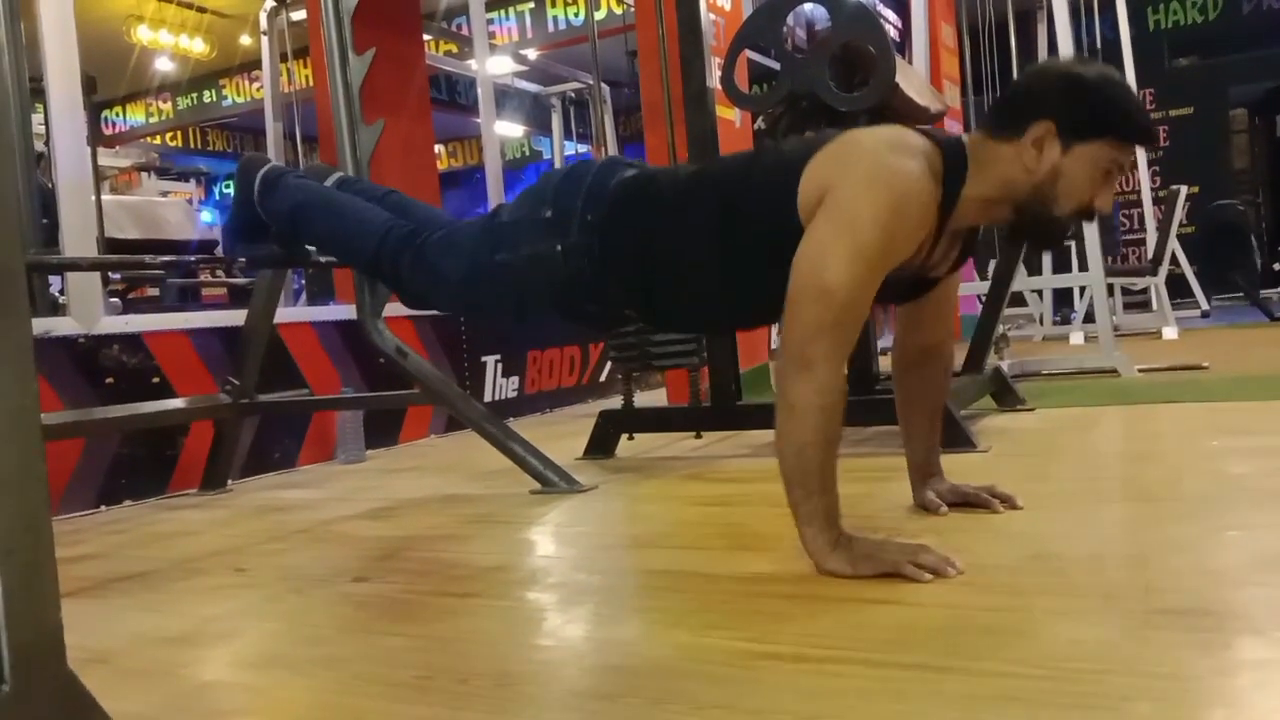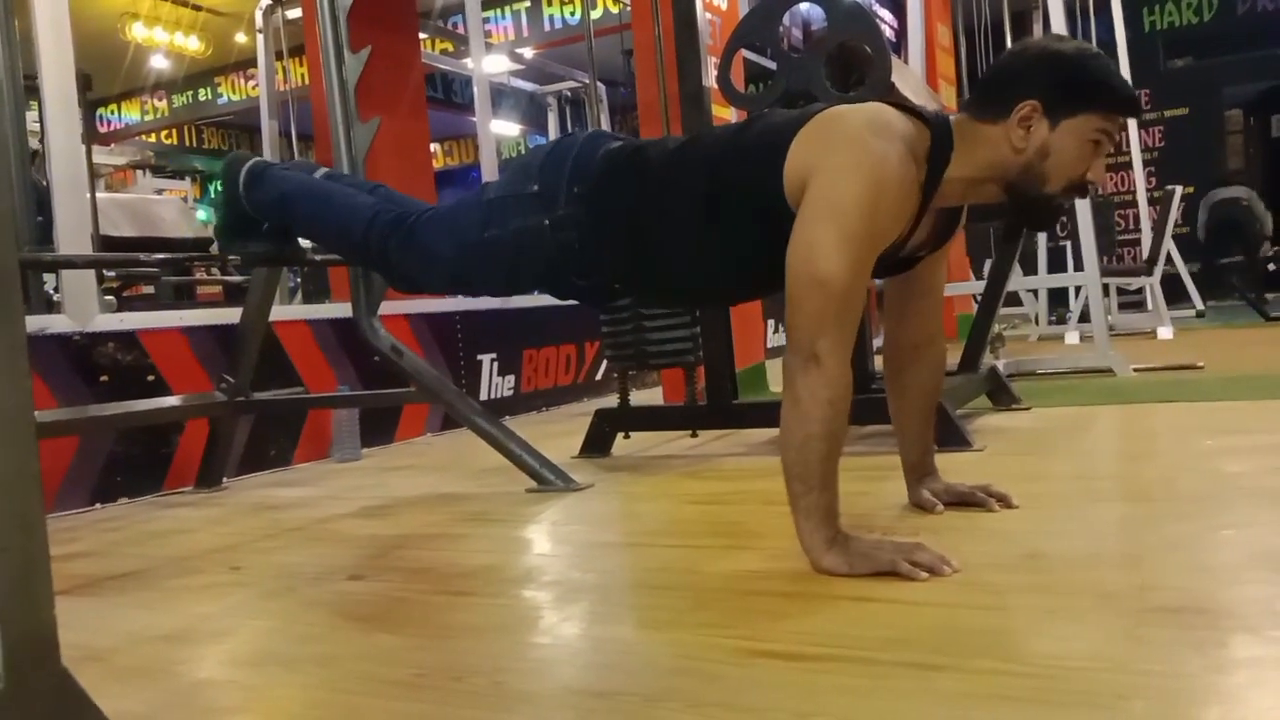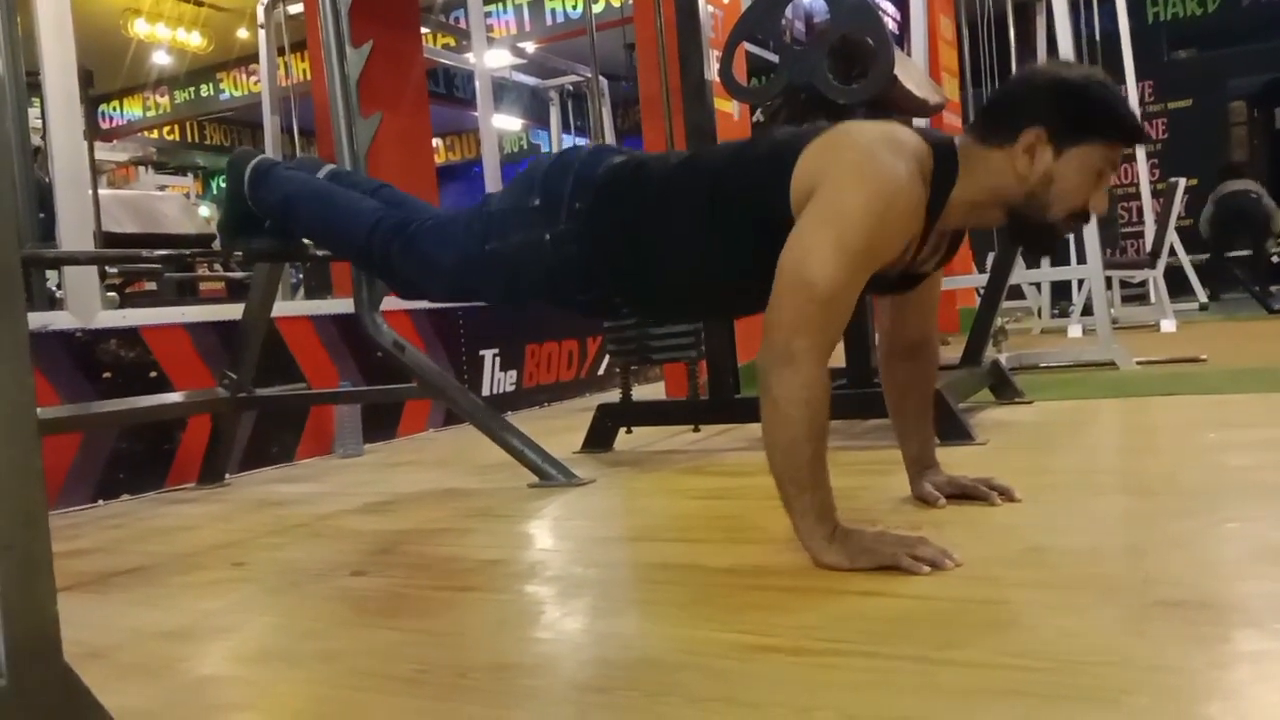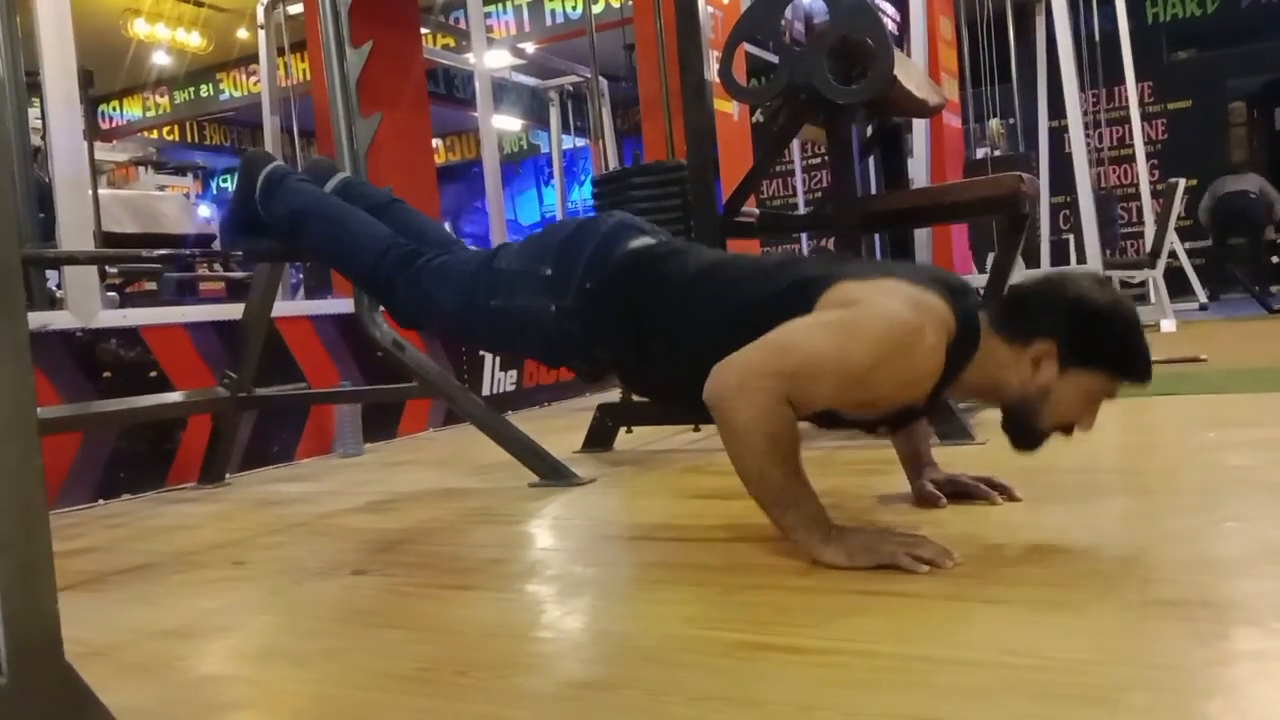
dt=0.5s
person 1, frame 1
left shoulder: (960, 210)
right shoulder: (898, 186)
left elbow: (923, 345)
right elbow: (809, 361)
left wrist: (928, 477)
right wrist: (828, 542)
left hip: (632, 242)
right hip: (590, 234)
left knee: (429, 250)
right knee: (417, 263)
left ankle: (331, 184)
right ankle: (271, 192)
person 1, frame 2
left shoulder: (946, 190)
right shoulder: (878, 164)
left elbow: (915, 337)
right elbow: (816, 356)
left wrist: (921, 475)
right wrist: (825, 541)
left hip: (623, 237)
right hip: (579, 209)
left knee: (421, 247)
right knee: (407, 248)
left ankle: (310, 182)
right ankle: (264, 188)
person 1, frame 3
left shoulder: (944, 209)
right shoulder: (886, 184)
left elbow: (908, 339)
right elbow: (793, 356)
left wrist: (924, 469)
right wrist: (824, 536)
left hip: (622, 234)
right hip: (580, 222)
left knee: (421, 243)
right knee: (408, 253)
left ankle: (322, 178)
right ankle: (264, 187)
person 1, frame 4
left shoulder: (964, 323)
right shoulder: (912, 342)
right elbow: (738, 387)
left wrist: (919, 468)
right wrist: (821, 535)
left hip: (646, 271)
right hip: (594, 288)
left knee: (446, 271)
right knee: (418, 283)
left ankle: (333, 187)
right ankle: (274, 192)
